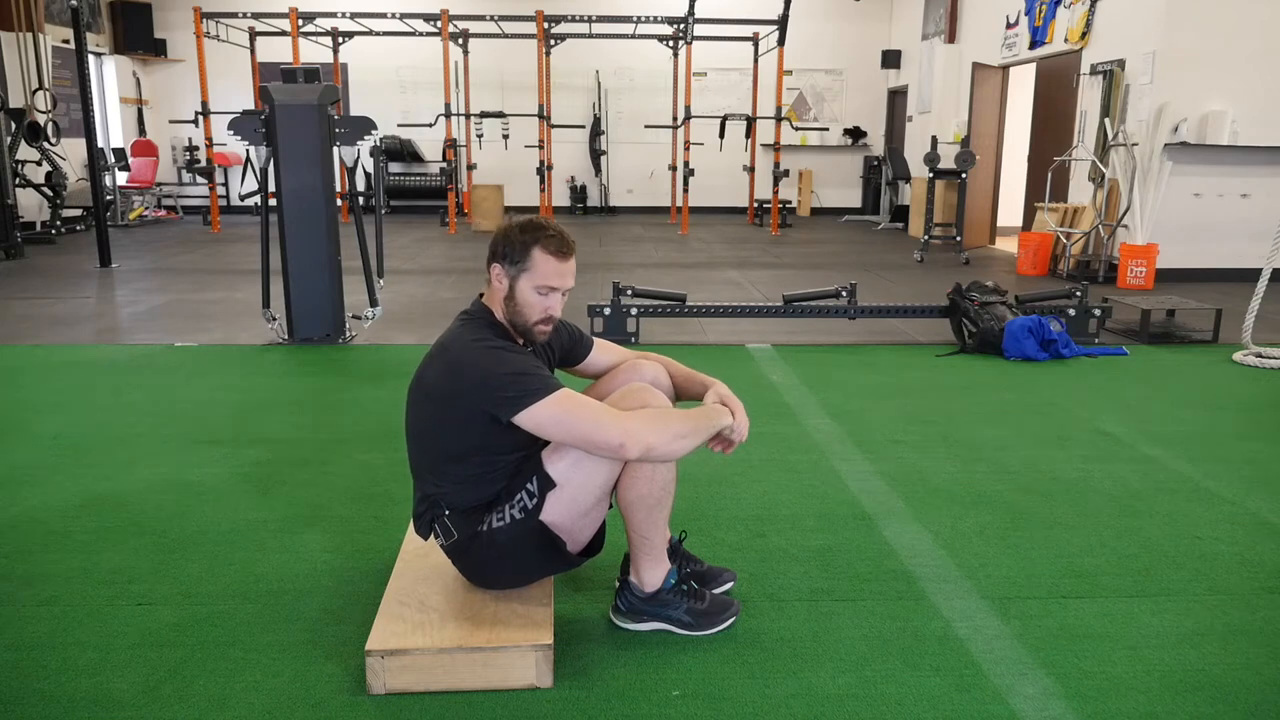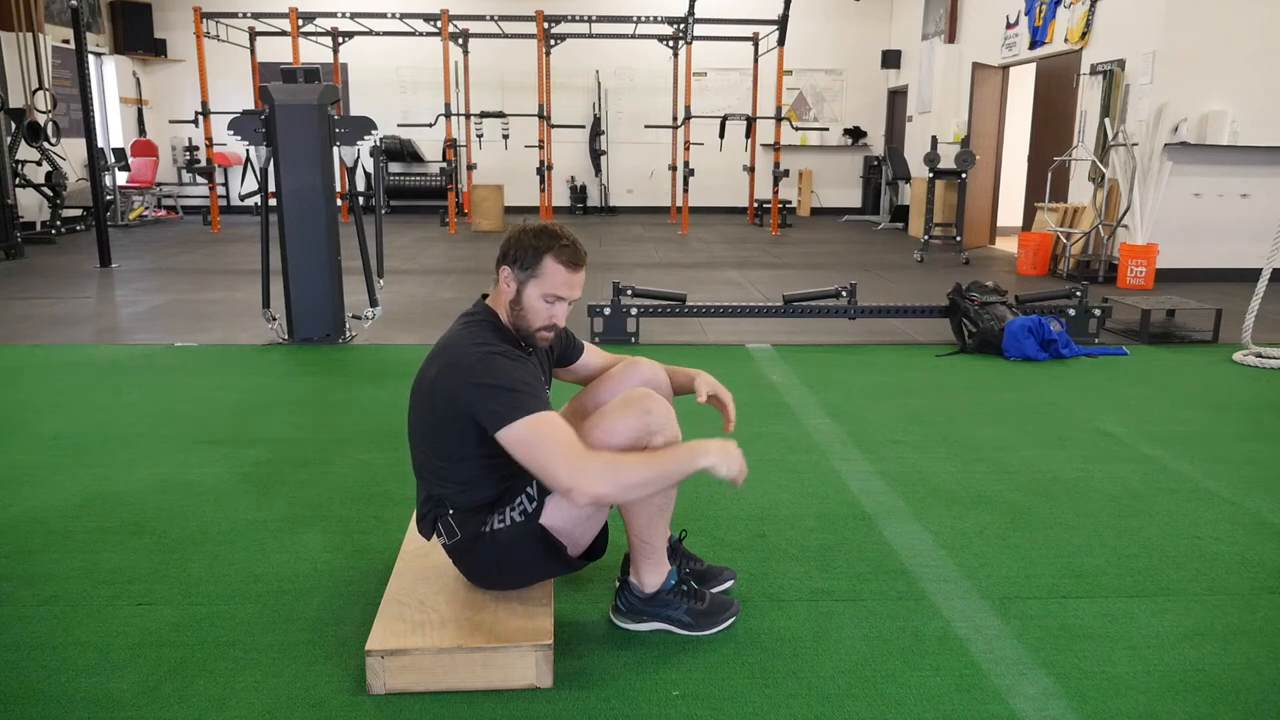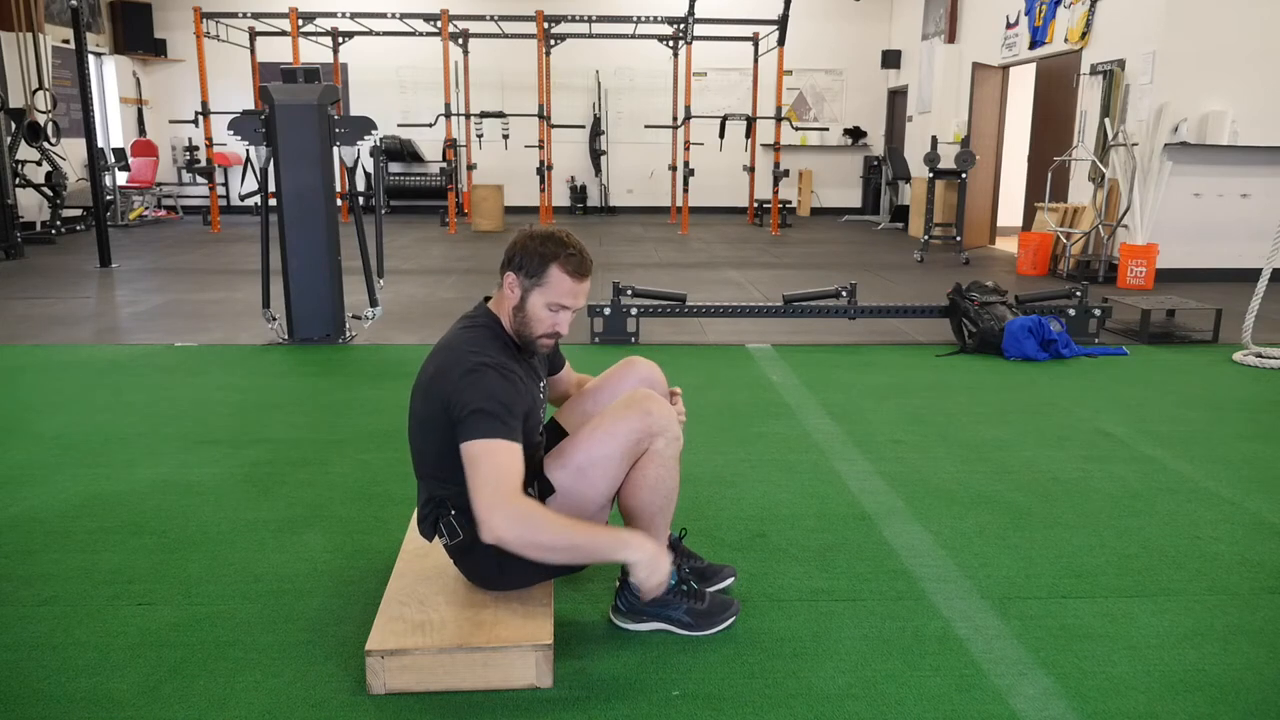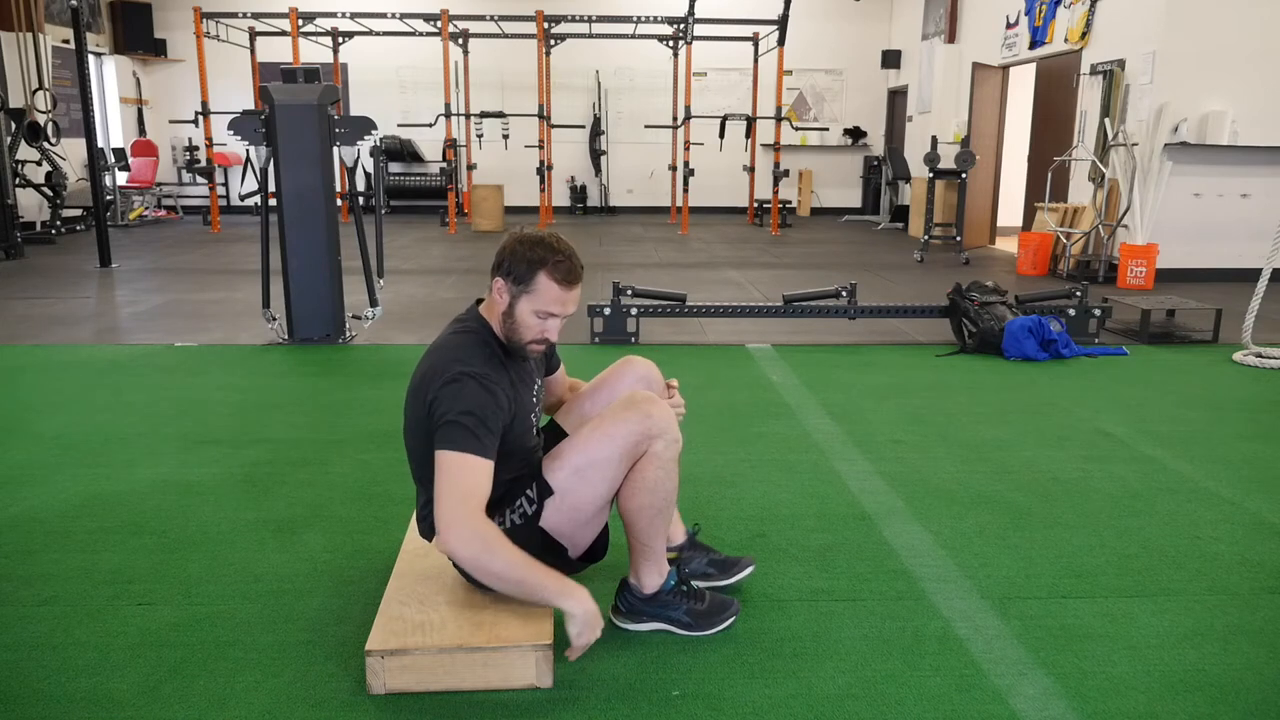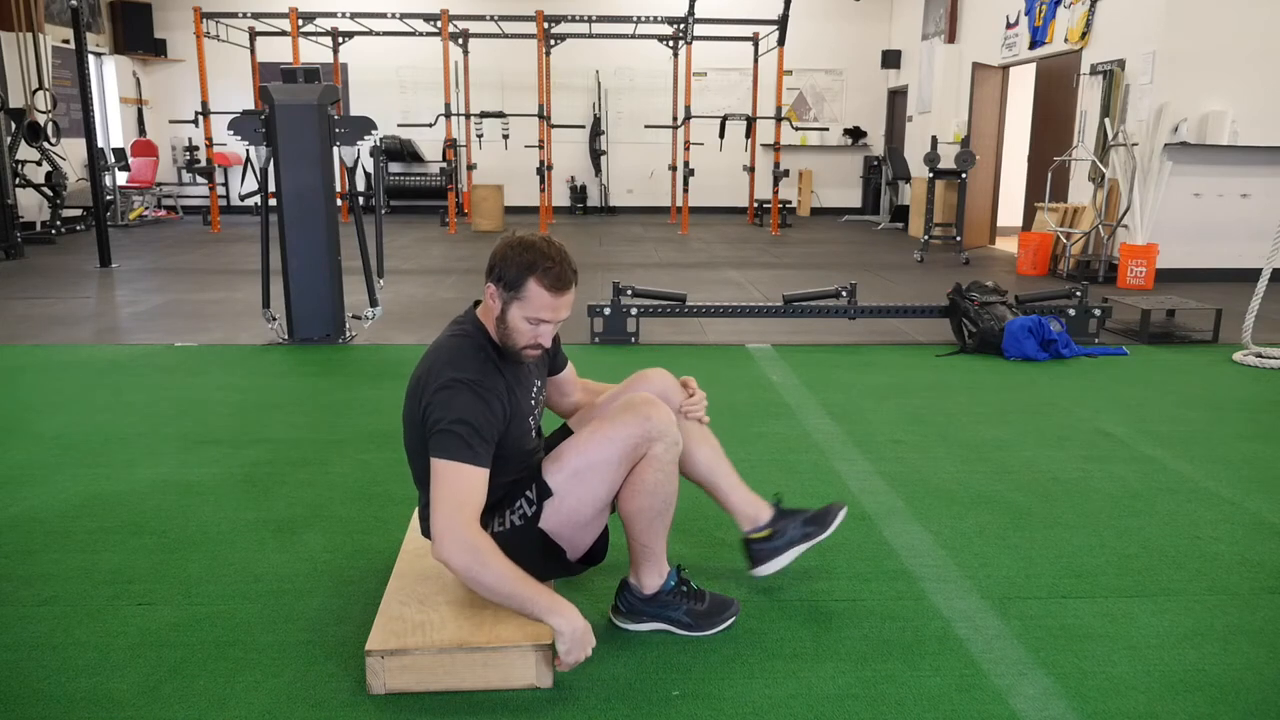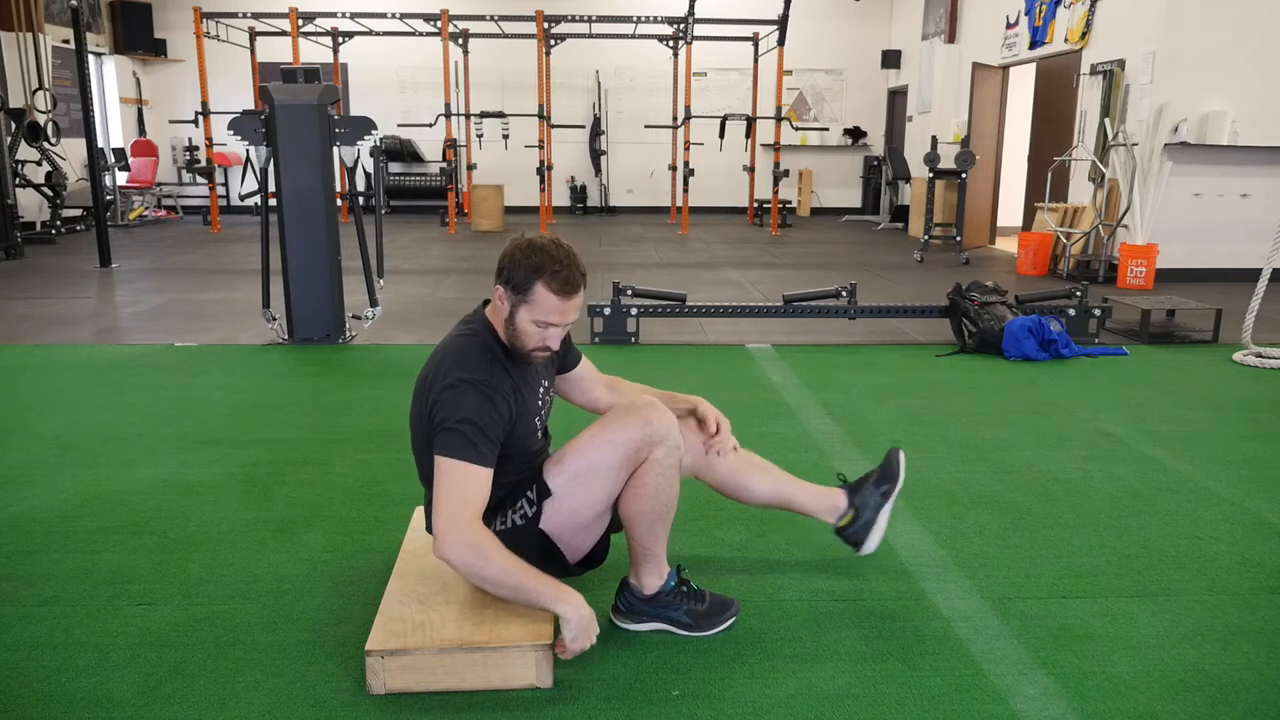
dt=0.2s
person 1, frame 1
left shoulder: (533, 325)
right shoulder: (481, 360)
left elbow: (637, 361)
right elbow: (626, 440)
left wrist: (710, 386)
right wrist: (717, 416)
left hip: (513, 488)
right hip: (488, 538)
left knee: (646, 377)
right knee: (642, 411)
left ankle: (659, 551)
right ankle: (650, 591)
person 1, frame 2
left shoulder: (533, 325)
right shoulder: (483, 362)
left elbow: (615, 365)
right elbow: (582, 483)
left wrist: (692, 377)
right wrist: (702, 453)
left hip: (517, 486)
right hip: (490, 538)
left knee: (643, 377)
right knee: (648, 416)
left ankle: (658, 551)
right ankle: (650, 591)
person 1, frame 3
left shoulder: (526, 328)
right shoulder: (480, 372)
left elbow: (564, 387)
right elbow: (500, 522)
right wrist: (628, 545)
right hip: (491, 544)
left knee: (639, 375)
right knee: (649, 418)
left ankle: (658, 553)
right ankle: (649, 595)
person 1, frame 4
left shoulder: (523, 329)
right shoulder: (467, 378)
left elbow: (563, 393)
right elbow: (458, 533)
left wrist: (653, 398)
right wrist: (572, 598)
right hip: (498, 542)
left knee: (638, 374)
right knee: (651, 420)
left ankle: (675, 550)
right ankle: (650, 593)
person 1, frame 5
left shoulder: (530, 328)
right shoulder: (461, 385)
left elbow: (575, 395)
right elbow: (453, 542)
left wrist: (674, 396)
right wrist: (561, 616)
left hip: (527, 484)
right hip: (509, 537)
left knee: (658, 386)
right knee: (652, 423)
left ankle: (762, 528)
right ankle: (649, 594)
person 1, frame 6
left shoulder: (539, 327)
right shoulder: (469, 385)
left elbow: (598, 390)
right elbow: (455, 540)
left wrist: (690, 405)
right wrist: (567, 603)
left hip: (537, 493)
right hip: (511, 540)
left knee: (693, 428)
right knee: (651, 423)
left ankle: (842, 512)
right ankle: (649, 593)
